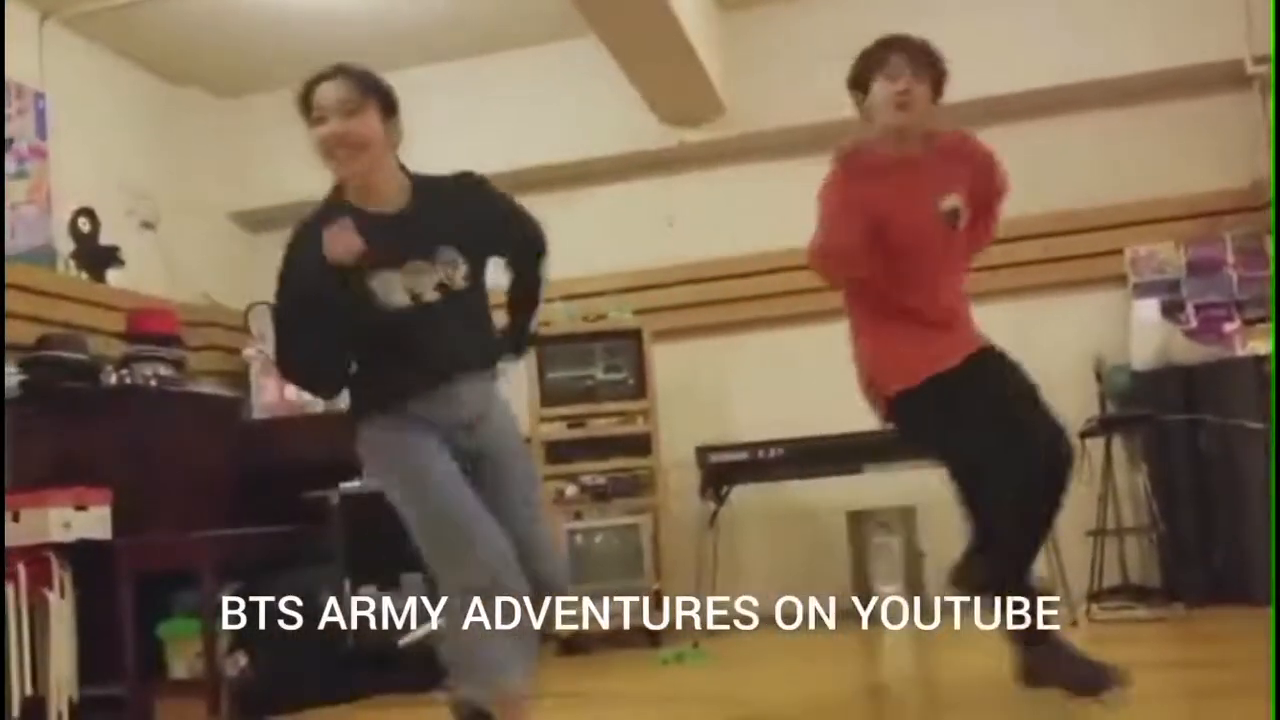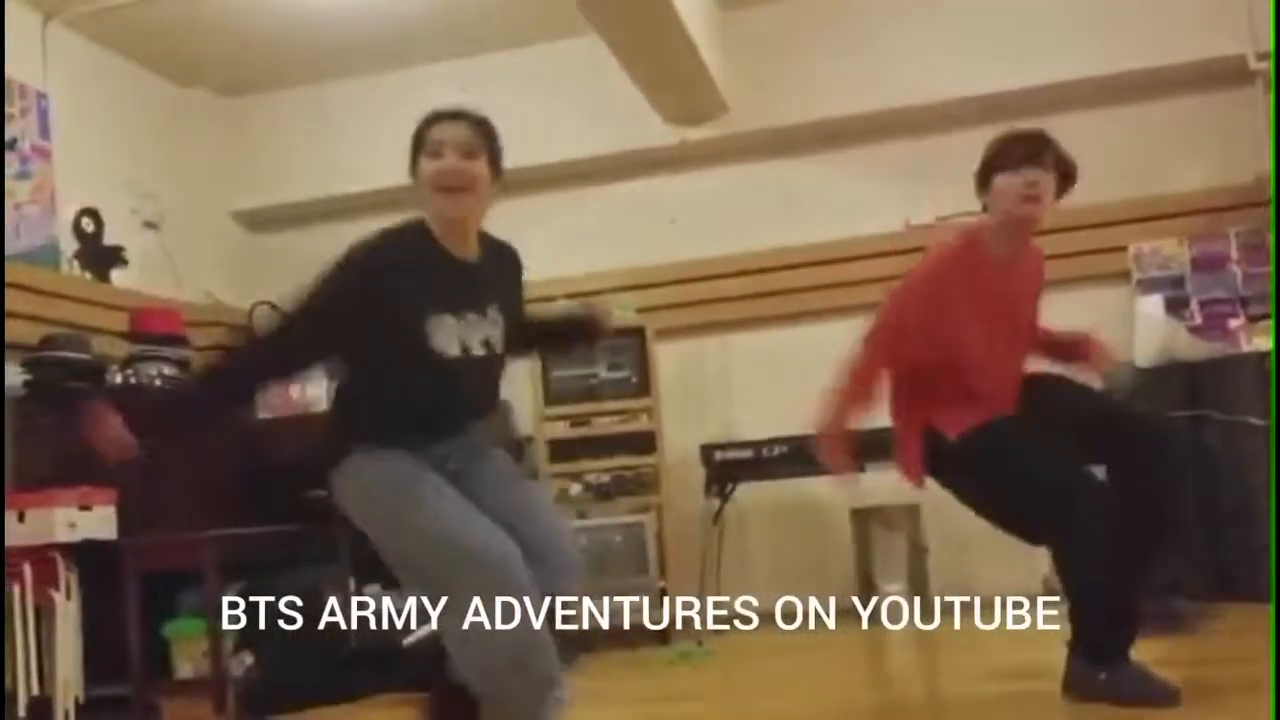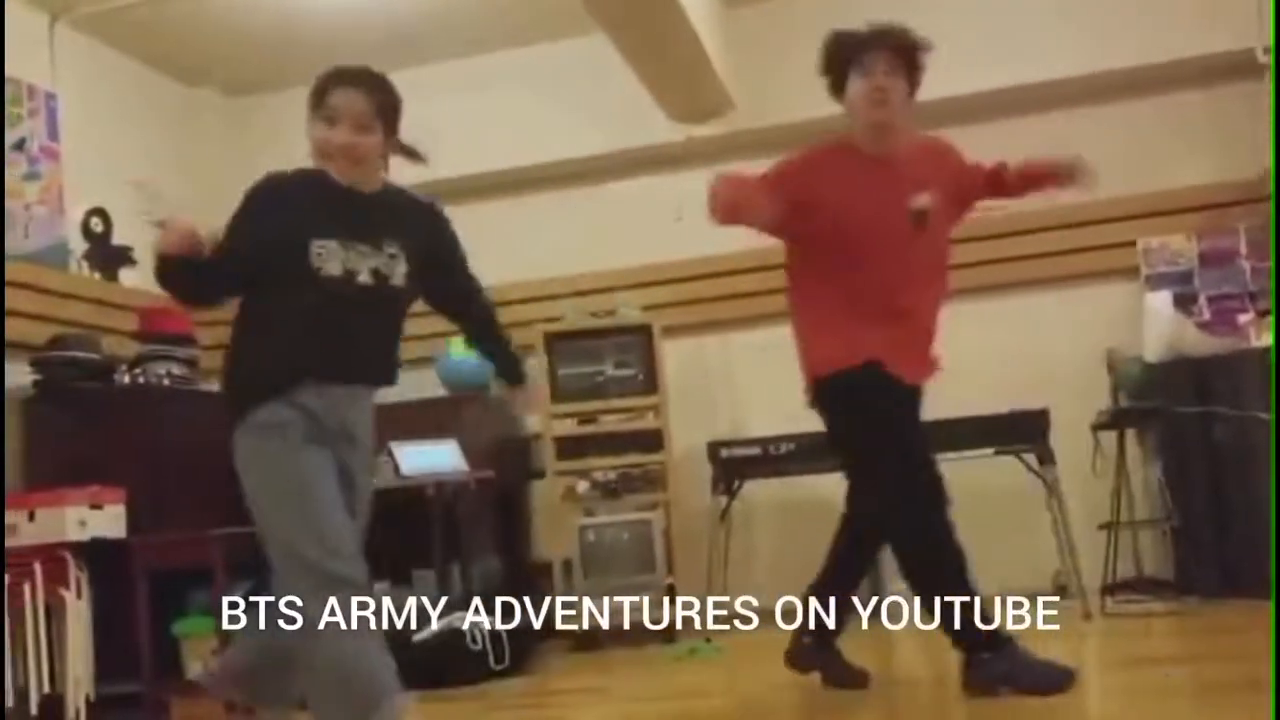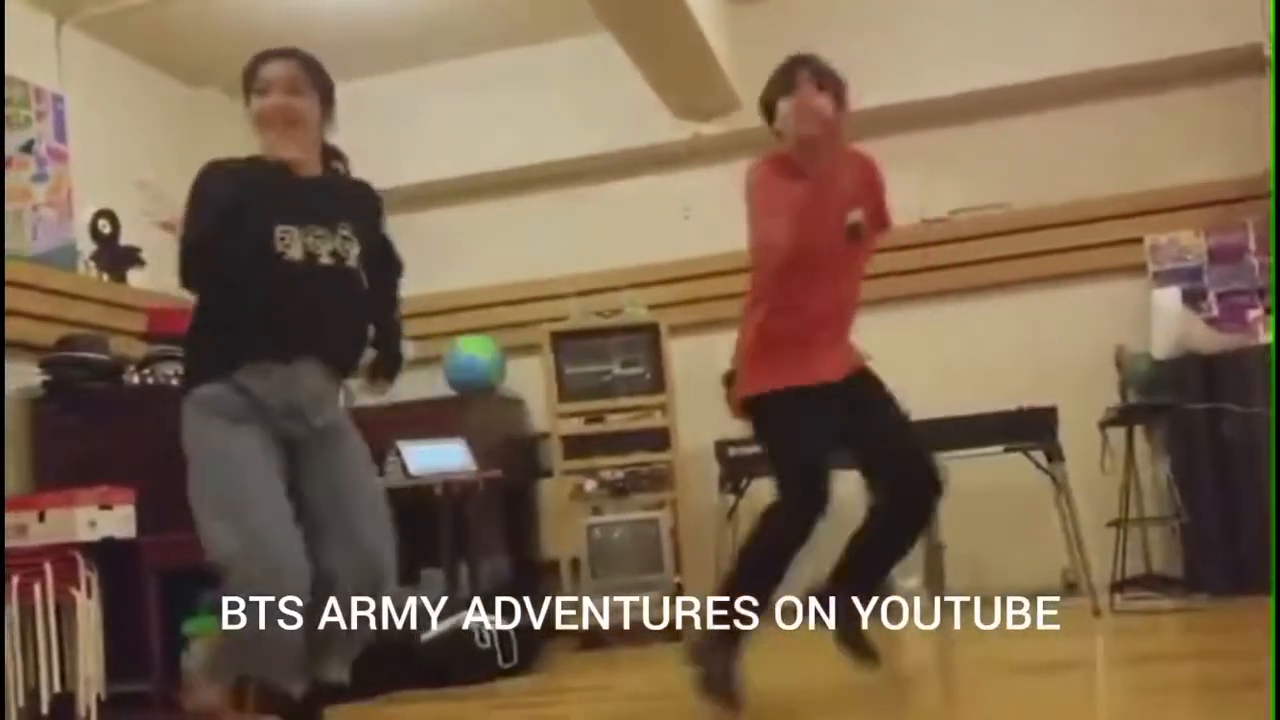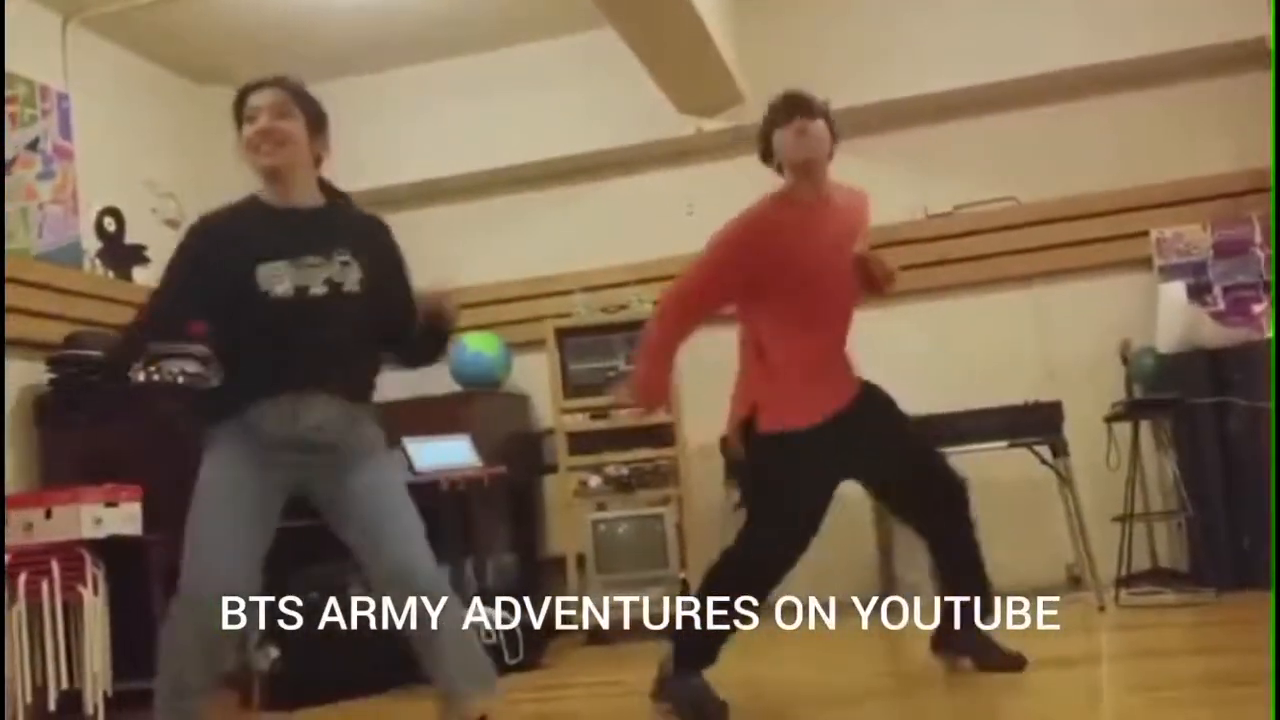
dt=0.3s
person 1, frame 1
left shoulder: (462, 198)
right shoulder: (313, 240)
left elbow: (527, 239)
right elbow: (300, 364)
left wrist: (520, 323)
right wrist: (340, 269)
left hip: (476, 400)
right hip: (397, 420)
left knee: (535, 563)
right knee: (479, 561)
person 1, frame 2
left shoulder: (502, 264)
right shoulder: (386, 265)
right elbow: (284, 347)
left wrist: (579, 327)
right wrist: (161, 423)
left hip: (469, 447)
right hip: (384, 458)
left knee: (555, 563)
right knee: (499, 577)
person 1, frame 3
left shoulder: (420, 223)
right shoulder: (277, 199)
left elbow: (466, 304)
right elbow: (209, 287)
left wrist: (511, 370)
right wrist: (179, 259)
left hip: (352, 416)
right hip: (275, 415)
left knee: (311, 591)
right knee: (329, 586)
person 1, frame 4
left shoulder: (358, 201)
right shoulder: (227, 181)
left elbow: (385, 276)
right elbow: (198, 273)
left wrist: (389, 352)
right wrist: (254, 185)
left hip: (316, 399)
right hip: (229, 399)
left knee: (367, 563)
right knee: (271, 569)
person 1, frame 5
left shoulder: (365, 233)
right shoulder: (222, 235)
left elbow: (403, 346)
right elbow: (164, 315)
left wrist: (432, 325)
left hip: (346, 430)
right hip: (249, 431)
left knee: (417, 583)
right knee: (210, 593)
person 2, frame 1
left shoulder: (957, 150)
right shoulder: (850, 175)
left elbow: (989, 190)
right elbow: (832, 267)
left hip: (961, 342)
right hip: (905, 364)
left knee: (1049, 455)
right knee: (1006, 479)
left ankle: (983, 570)
right ankle: (1038, 644)
person 2, frame 2
left shoulder: (1027, 259)
right shoulder: (951, 267)
right elbow: (884, 341)
left wrist: (1077, 346)
right wrist: (836, 422)
left hip: (1007, 398)
right hip: (951, 426)
left knee: (1141, 446)
right knee: (1083, 515)
left ankle: (1125, 585)
right ankle: (1100, 660)
person 2, frame 3
left shoulder: (936, 158)
right shoulder: (811, 170)
left elbow: (978, 184)
right elbow: (732, 197)
left wrist: (1041, 174)
right wrist: (746, 197)
left hip: (905, 357)
right hip: (845, 358)
left knee: (883, 499)
right knee: (917, 496)
left ankle: (814, 636)
right ankle: (986, 650)
person 2, frame 4
left shoulder: (861, 168)
right shoulder: (769, 177)
right elbow: (781, 246)
right wrist: (816, 166)
left hip: (837, 363)
right hip: (776, 369)
left knee: (916, 482)
right knee: (803, 499)
left ankle: (846, 595)
right ankle: (720, 640)
person 2, frame 5
left shoulder: (851, 205)
right shoulder: (758, 226)
right elbow: (682, 300)
left wrist: (872, 271)
right wrist: (650, 371)
left hip: (841, 395)
right hip: (780, 410)
left knee: (938, 494)
right knee: (771, 543)
left ankle: (963, 629)
right ankle: (682, 667)
